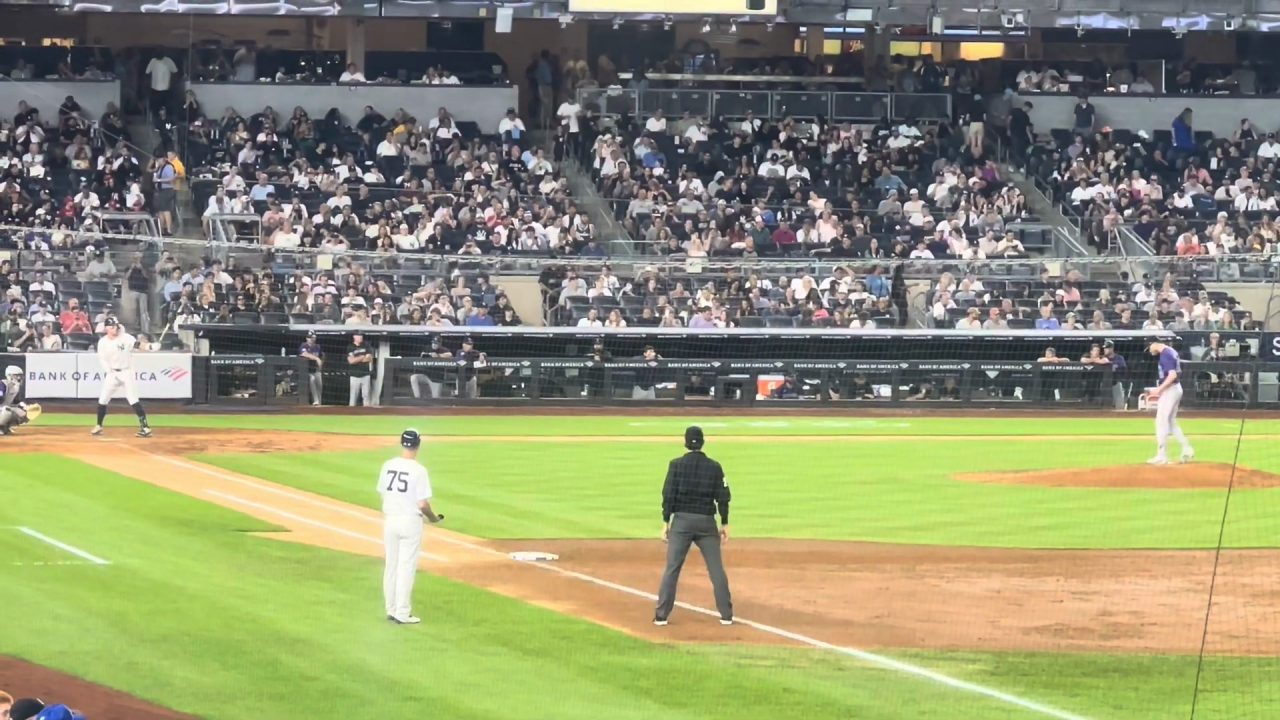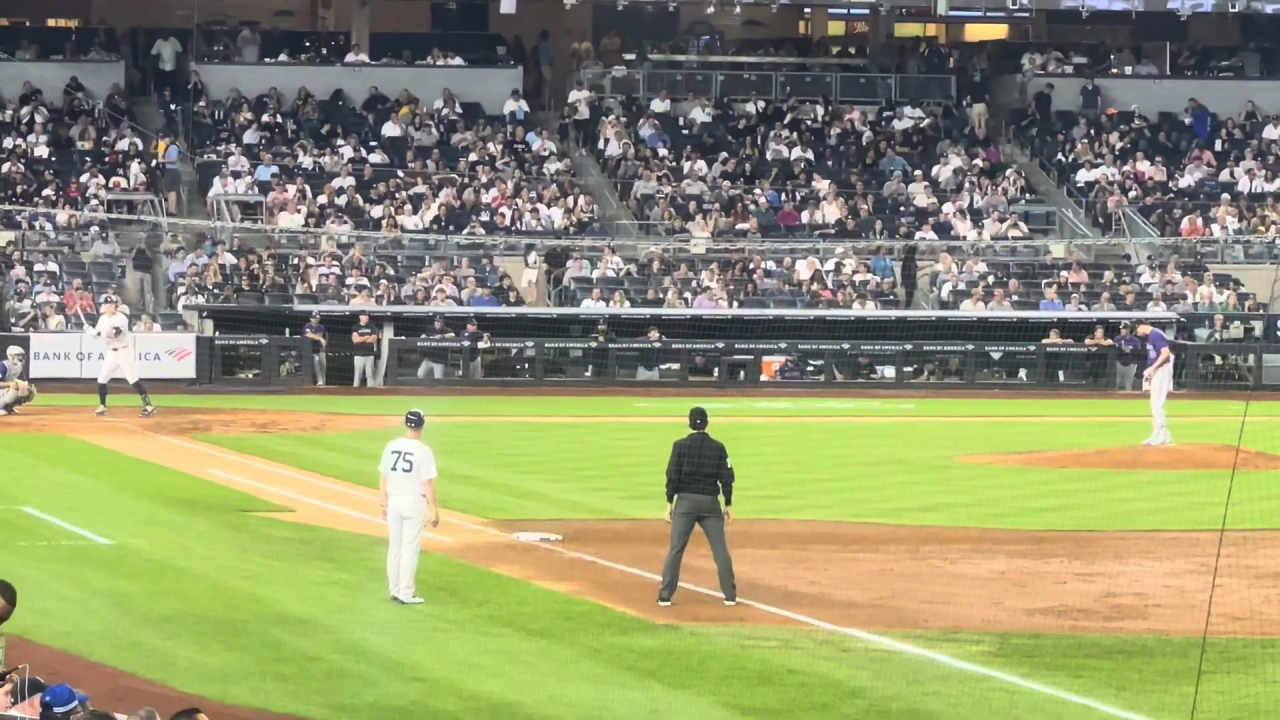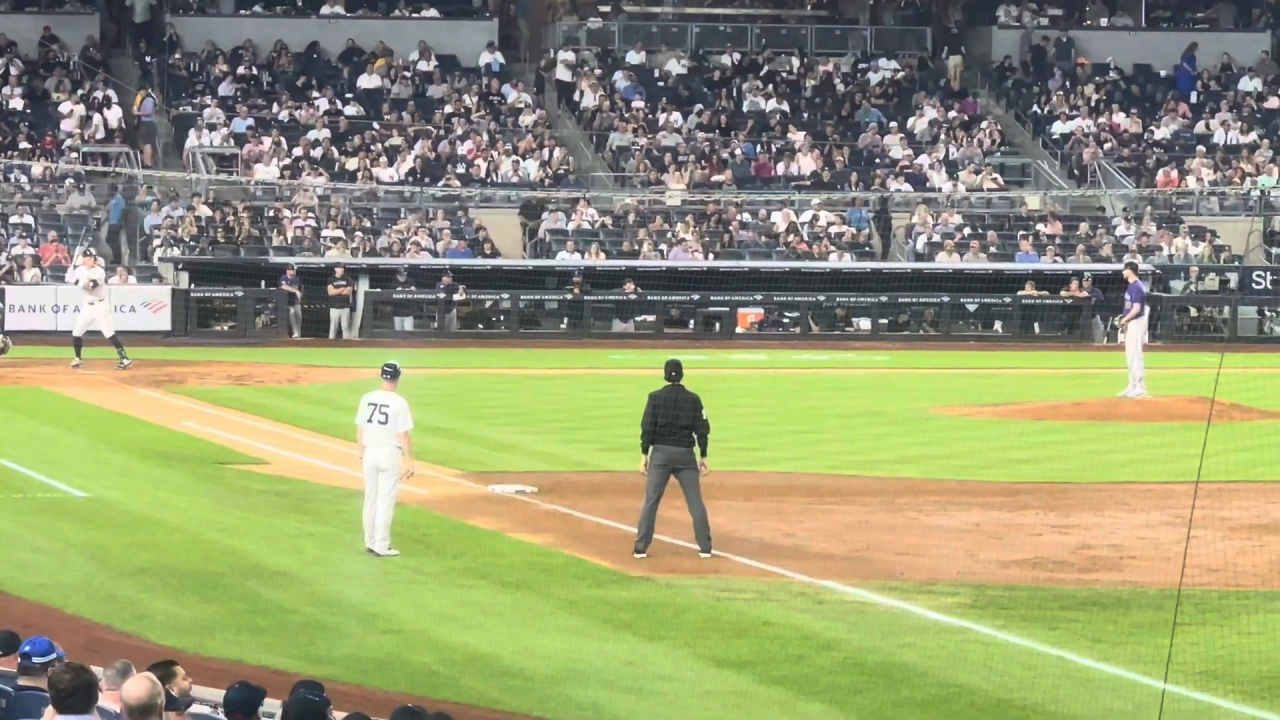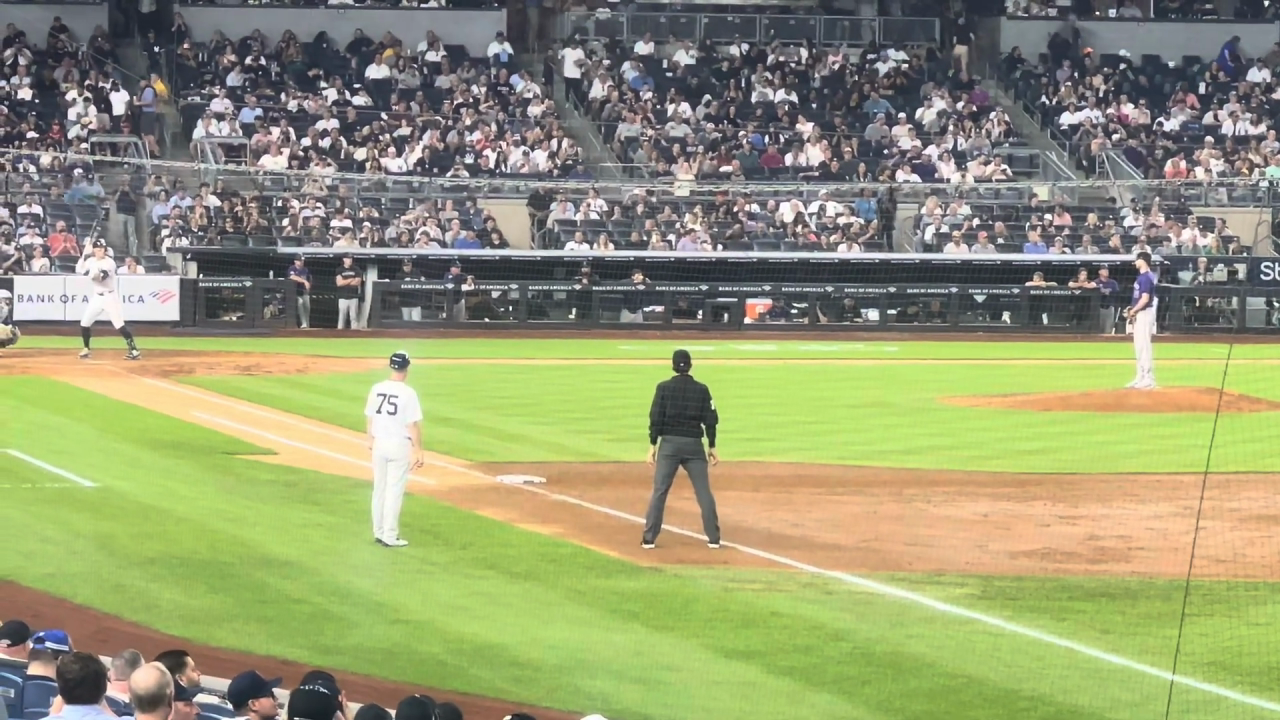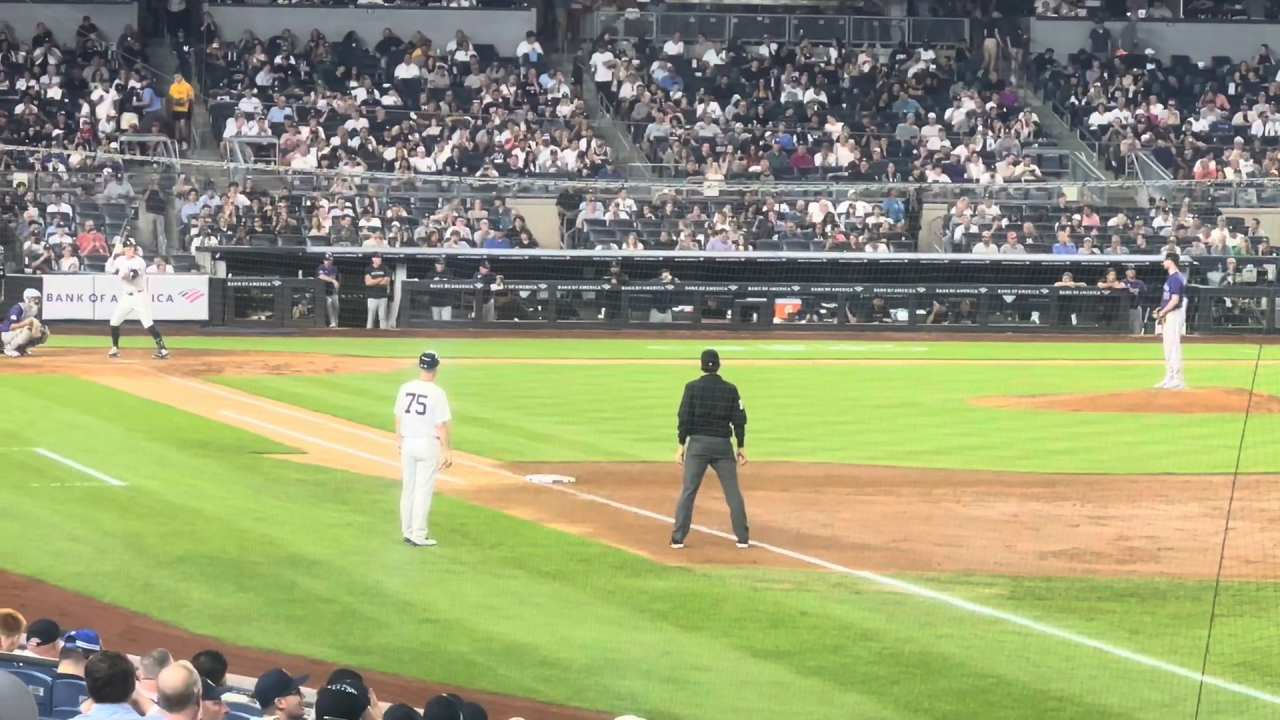
dt=1s
person 1, frame 1
left shoulder: (676, 464)
right shoulder: (714, 466)
left elbow: (669, 496)
right elbow: (723, 497)
left wrist: (666, 522)
right wrist: (724, 523)
left hip: (681, 520)
right hip: (707, 521)
left knee: (672, 568)
right knee: (717, 569)
left ankle: (661, 615)
right ankle: (726, 615)
person 1, frame 2
left shoulder: (680, 445)
right shoulder: (718, 447)
left elbow: (672, 476)
right elbow: (727, 478)
left wrist: (670, 503)
right wrist: (728, 505)
left hip: (685, 501)
right hip: (710, 502)
left knee: (675, 549)
right knee: (720, 550)
left ankle: (665, 596)
right ankle: (730, 596)
person 1, frame 3
left shoulder: (655, 397)
right shoulder: (693, 399)
left elbow: (647, 428)
right elbow: (702, 430)
left wrist: (645, 455)
right wrist: (703, 456)
left hip: (660, 453)
right hip: (685, 454)
left knee: (651, 501)
right knee: (696, 502)
left ankle: (640, 548)
right ankle: (705, 548)
person 1, frame 4
left shoulder: (664, 388)
right shoulder: (702, 389)
left elbow: (656, 419)
right elbow: (710, 420)
left wrist: (653, 445)
right wrist: (712, 447)
left hip: (669, 443)
right hip: (694, 444)
left knee: (659, 491)
right knee: (704, 492)
left ankle: (649, 539)
right ankle: (713, 538)
person 1, frame 5
left shoulder: (692, 387)
right shoulder: (730, 389)
left elbow: (684, 418)
right elbow: (739, 420)
left wrist: (681, 445)
right wrist: (740, 446)
left hip: (697, 443)
right hip: (722, 444)
left knee: (688, 491)
right knee: (733, 492)
left ankle: (677, 539)
right ankle: (742, 538)
person 2, frame 1
left shoulder: (388, 466)
right shoulder: (419, 470)
left elbow: (383, 496)
right elbow: (423, 503)
right wrist: (433, 517)
left hip: (391, 520)
right hip: (410, 522)
left knee: (391, 567)
right knee: (406, 568)
left ankle: (391, 610)
right ankle: (402, 614)
person 2, frame 2
left shoulder: (391, 446)
right shoulder: (423, 450)
left elbow: (383, 477)
right elbow: (427, 483)
left wrist: (384, 502)
right wrist: (434, 509)
left hip: (394, 501)
right hip: (414, 502)
left knee: (395, 547)
right knee: (410, 549)
left ankle: (395, 591)
right ankle: (406, 594)
person 2, frame 3
left shoulder: (367, 398)
right shoulder: (399, 402)
left elbow: (360, 429)
right elbow: (403, 435)
left wrist: (362, 453)
right wrist: (409, 461)
left hip: (370, 453)
right hip: (390, 454)
left knee: (370, 499)
right knee: (385, 501)
left ankle: (370, 543)
right ankle: (381, 546)
person 2, frame 4
left shoulder: (376, 389)
right shoulder: (408, 393)
left elbow: (369, 419)
right elbow: (413, 425)
left wrist: (371, 442)
right wrist: (418, 451)
left hip: (379, 444)
right hip: (399, 445)
left knee: (379, 489)
right knee: (394, 491)
left ankle: (379, 533)
right ankle: (390, 537)
person 2, frame 5
left shoulder: (405, 388)
right shoulder: (437, 393)
left elbow: (398, 418)
right elbow: (441, 425)
left wrist: (400, 441)
right wrist: (447, 451)
left hip: (408, 443)
right hip: (428, 445)
left knee: (408, 489)
right knee: (423, 491)
left ankle: (407, 532)
right ankle: (419, 536)
